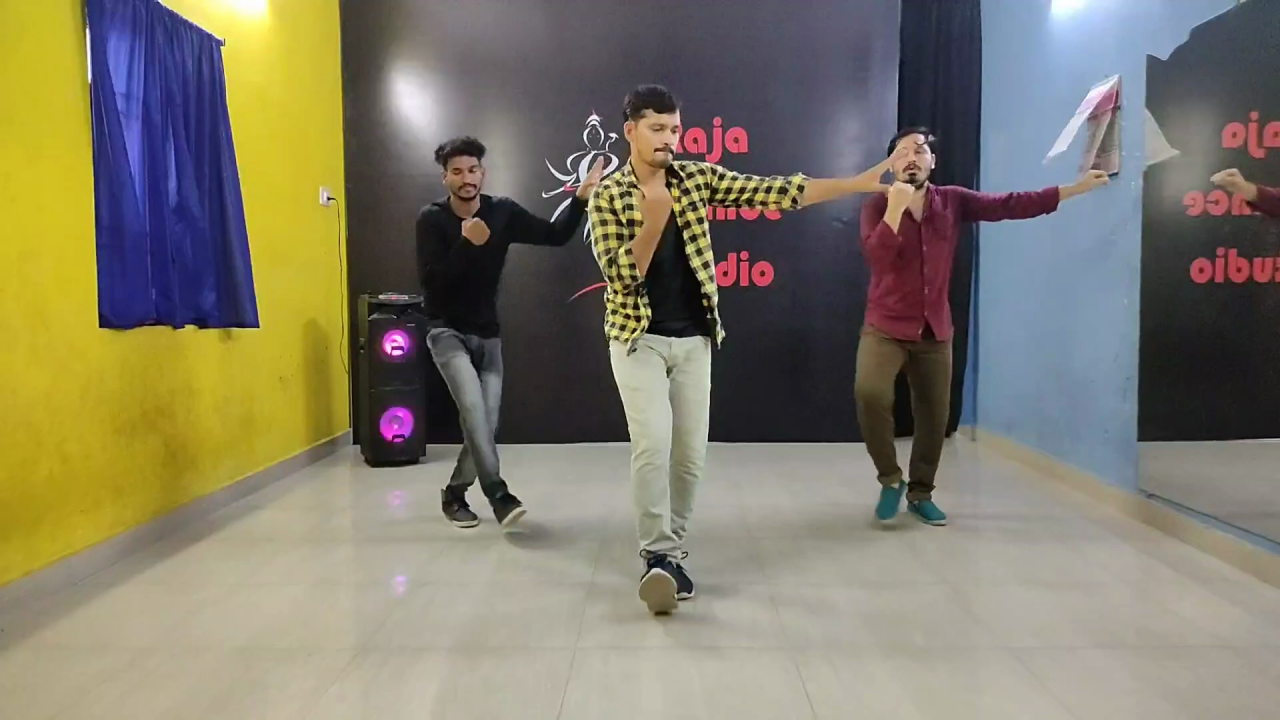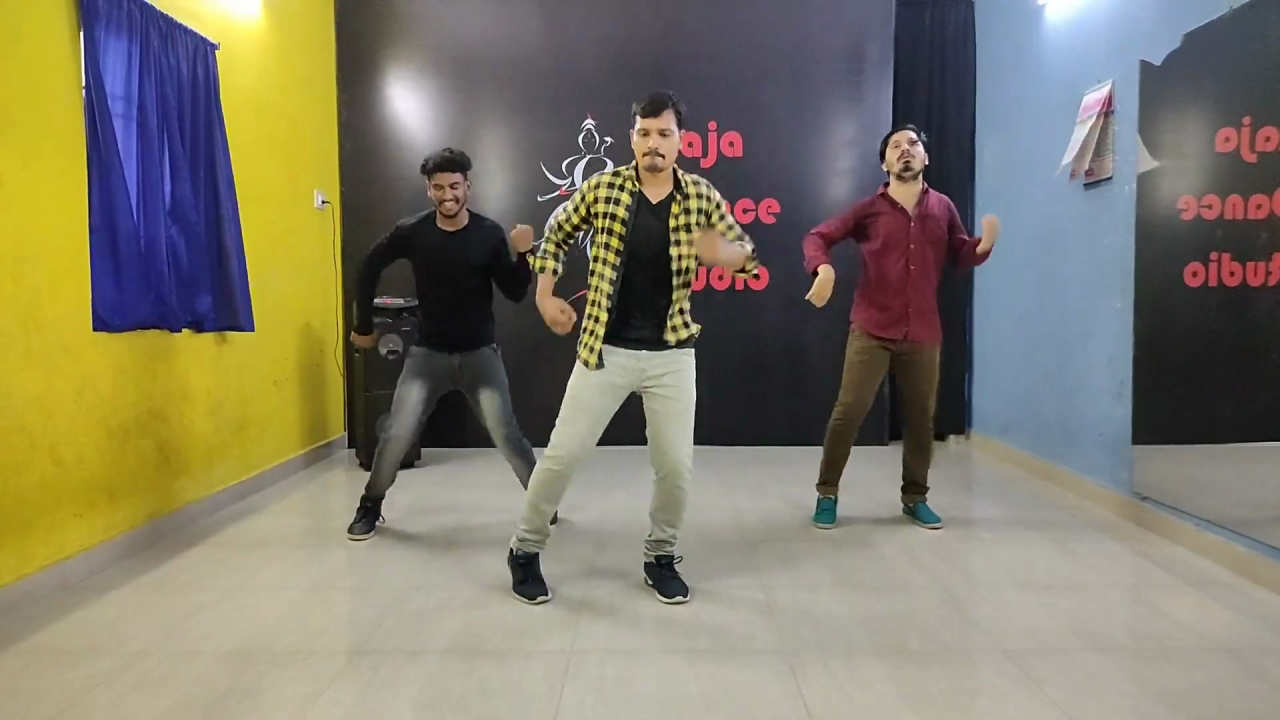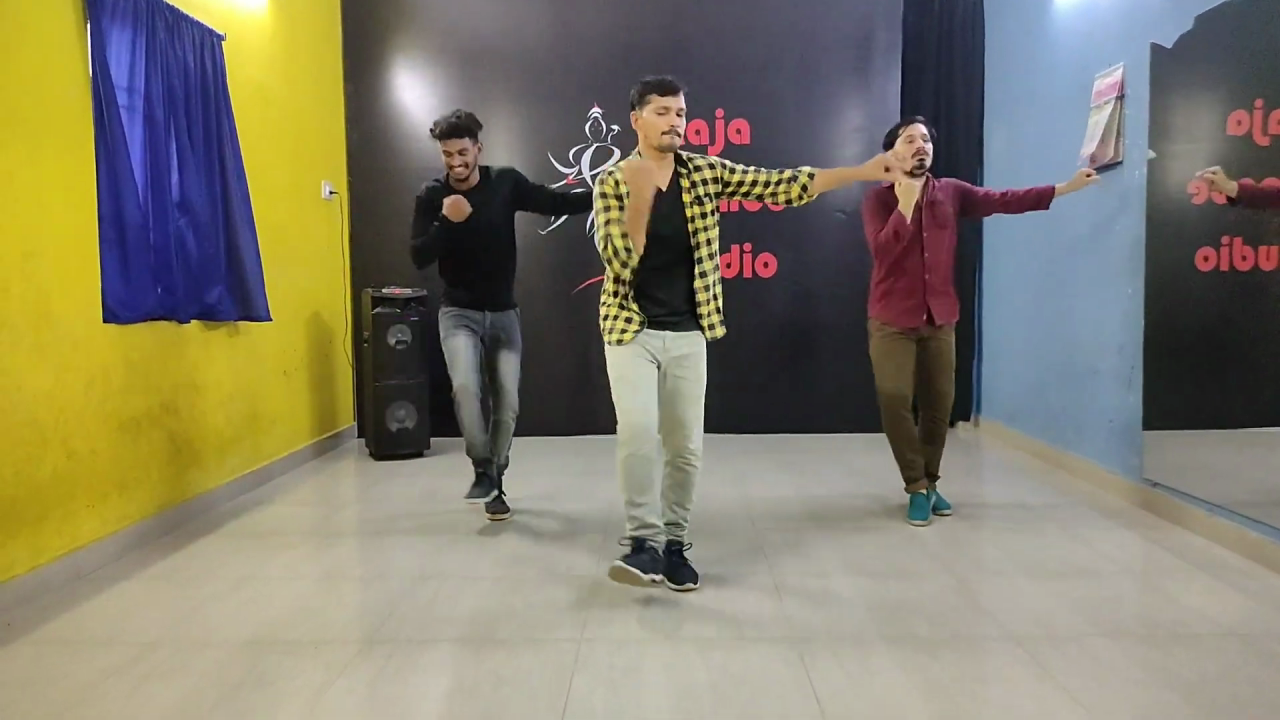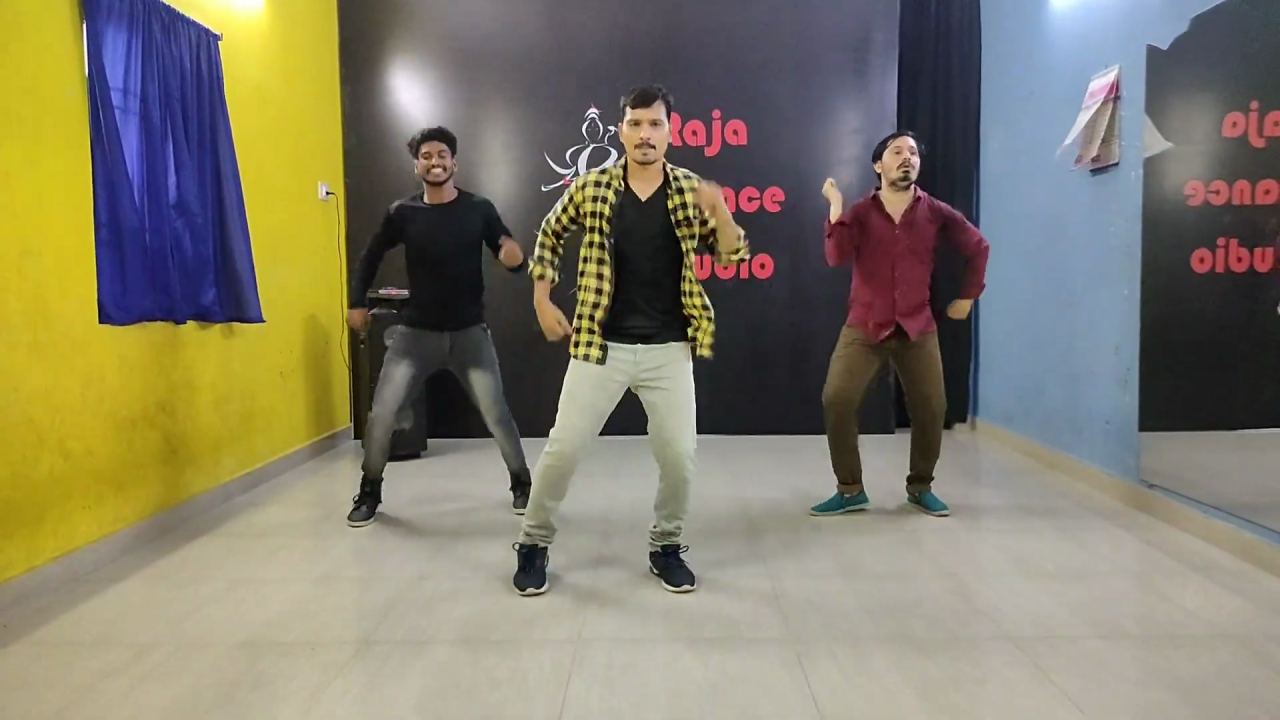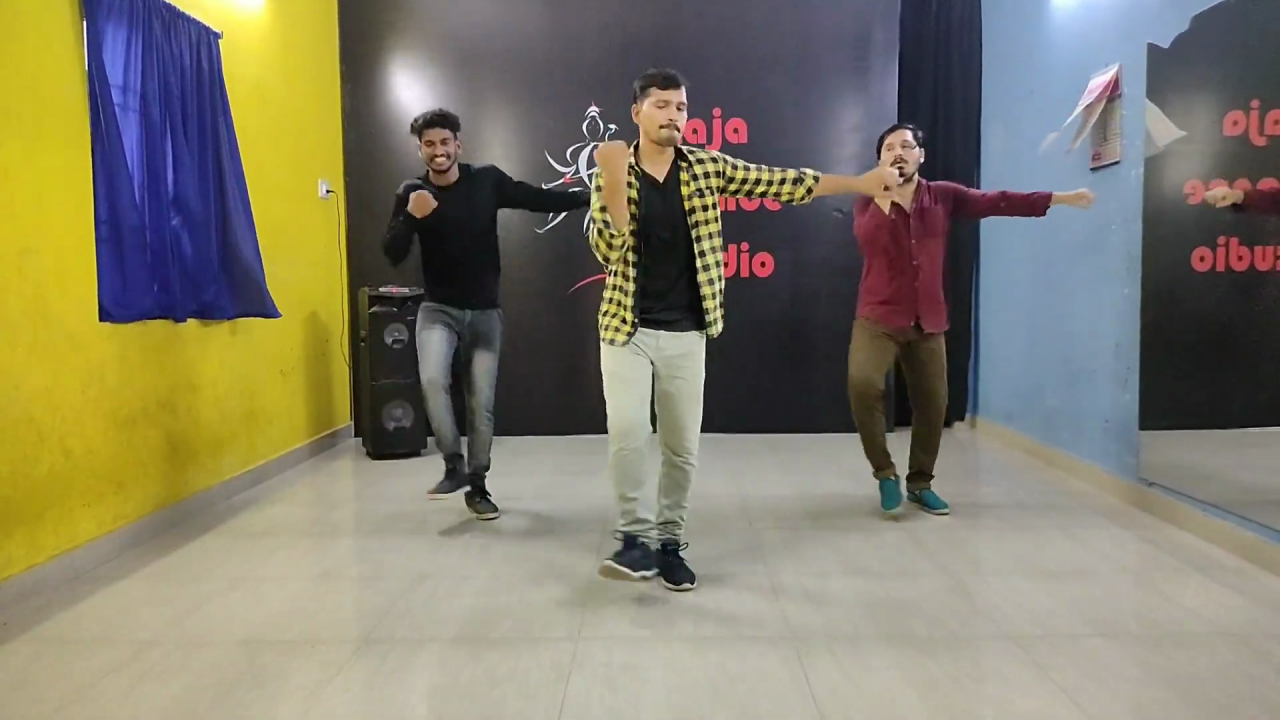
dt=1s
person 1, frame 1
left shoulder: (698, 177)
right shoulder: (607, 194)
left elbow: (774, 192)
right elbow: (624, 275)
left wrist: (860, 183)
right wrist: (653, 219)
left hip: (693, 339)
right hip: (637, 338)
left knee: (691, 454)
right knee: (653, 442)
left ankle: (670, 554)
right ankle: (658, 556)
person 1, frame 2
left shoulder: (701, 198)
right shoulder: (602, 188)
left elbow: (743, 252)
right elbow: (556, 237)
left wrist: (725, 252)
right wrist: (545, 295)
left hip: (671, 355)
right hip: (605, 351)
left knee: (675, 466)
right knee: (562, 454)
left ankle: (660, 557)
right ankle: (526, 550)
person 1, frame 3
left shoulder: (705, 172)
right shoulder: (613, 182)
left elbow: (782, 185)
right elbow: (621, 261)
left wrist: (863, 172)
right wrist: (640, 203)
left hip: (687, 334)
right hip: (632, 329)
left knee: (687, 449)
right knee: (638, 430)
left ankle: (672, 542)
right ankle: (644, 542)
person 1, frame 4
left shoulder: (693, 190)
right shoulder: (591, 188)
left elbow: (732, 259)
right elbow: (549, 237)
left wrist: (723, 215)
right wrist: (543, 303)
left hip: (669, 352)
right hip: (601, 349)
left knee: (679, 458)
right knee: (562, 452)
left ankle: (665, 546)
right ankle: (533, 544)
person 1, frame 5
left shoulder: (705, 167)
right shoulder: (611, 176)
left elbow: (779, 183)
right elbow: (609, 252)
left wrist: (860, 183)
right wrist: (616, 183)
left hip: (685, 333)
right hip: (628, 329)
left knee: (683, 448)
right knee: (628, 429)
left ankle: (667, 542)
right ankle: (636, 537)
person 2, frame 1
left shoulder: (502, 212)
right shoulder: (431, 219)
left elbow: (555, 236)
right elbow: (431, 281)
left wrist: (581, 197)
right wrist: (466, 244)
left hip: (487, 335)
right hip: (447, 332)
left knee: (485, 424)
right knee: (474, 410)
left ankle: (455, 494)
right ankle: (500, 496)
person 2, frame 2
left shoulder: (490, 234)
right shoulder: (411, 232)
left elbow: (514, 294)
right elbow: (371, 266)
left wrist: (521, 256)
right wrist: (363, 323)
left hip: (479, 352)
right hip: (429, 353)
left knee: (506, 437)
right knee: (396, 436)
right ankle: (369, 508)
person 2, frame 3
left shoulder: (506, 182)
right shoulder: (431, 196)
left elbow: (557, 204)
right elbow: (420, 257)
right wrist: (447, 221)
left hip: (503, 312)
right hip: (458, 312)
left knee: (507, 403)
right knee: (466, 387)
left ankle: (495, 476)
right ankle: (484, 473)
person 2, frame 4
left shoulder: (480, 209)
right shoulder: (402, 213)
left elbow: (510, 260)
right elbow: (372, 256)
left wrist: (516, 256)
right wrist: (357, 301)
left hip: (469, 332)
right hip: (416, 332)
left knee: (496, 416)
right knee: (381, 414)
left ankle: (522, 484)
right ankle: (370, 492)
person 2, frame 5
left shoulder: (486, 180)
right shoulder: (411, 193)
left elbow: (540, 199)
right elbow: (392, 253)
left wrist: (594, 196)
right wrist: (412, 218)
left hip: (485, 310)
right hip: (438, 309)
left knee: (482, 402)
right knee: (433, 381)
left ankle: (476, 484)
right ankle: (455, 469)
person 3, frame 1
left shoulder: (953, 200)
right shoulder: (876, 207)
left elbow: (1011, 205)
right elbow: (878, 256)
left wrist: (1075, 188)
right wrist: (897, 207)
left hip: (934, 331)
right hip: (885, 329)
left knee: (935, 416)
right knee: (870, 395)
left ankle: (920, 493)
right ankle: (892, 481)
person 3, frame 2
left shoulder: (942, 208)
right shoulder: (867, 209)
left elbow: (962, 256)
right elbow: (816, 238)
left wrist: (986, 243)
right wrist: (823, 270)
left hip: (922, 333)
right hip: (872, 330)
left knee: (920, 417)
right knee: (849, 410)
left ankle: (914, 497)
right ankle: (827, 492)
person 3, frame 3
left shoulder: (952, 192)
right shoulder: (878, 199)
left elbow: (1005, 201)
right elbow: (884, 251)
left wrist: (1066, 187)
right wrist: (905, 205)
left hip: (938, 318)
right hip: (891, 319)
left knee: (939, 405)
right knee: (896, 398)
left ankle: (928, 482)
right ankle: (917, 488)
person 3, frame 4
left shoulder: (936, 213)
right shoulder: (859, 212)
left elbow: (976, 247)
right elbow: (837, 258)
left wrist: (968, 295)
right wrist: (835, 209)
left hip: (917, 330)
right hip: (863, 328)
left knee: (931, 410)
right knee: (837, 400)
left ankle: (920, 487)
right ankle: (850, 489)
person 3, frame 5
left shoulder: (944, 196)
right shoulder: (869, 204)
left elbow: (998, 202)
right elbow: (871, 243)
left wrist: (1062, 198)
right wrist: (885, 196)
left hip: (927, 324)
right hip: (877, 320)
left knee: (933, 405)
right knee: (863, 385)
left ankle: (920, 482)
right ankle: (886, 473)
